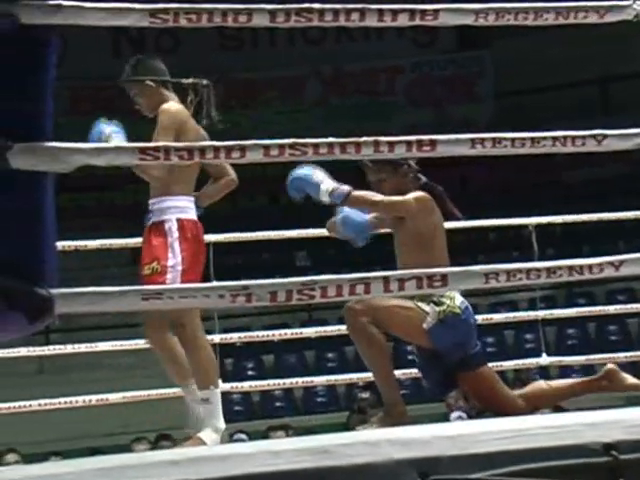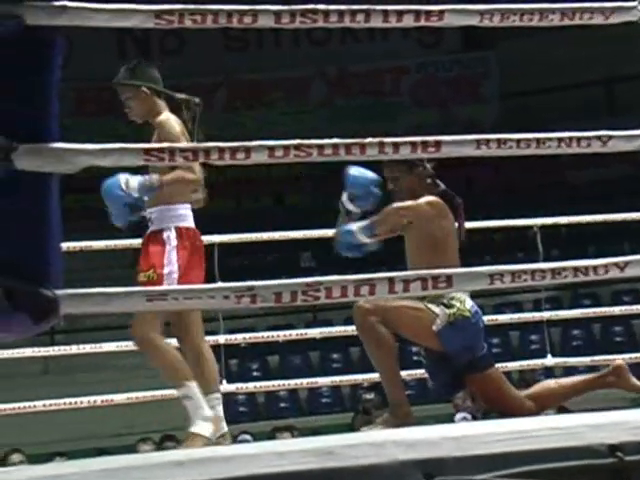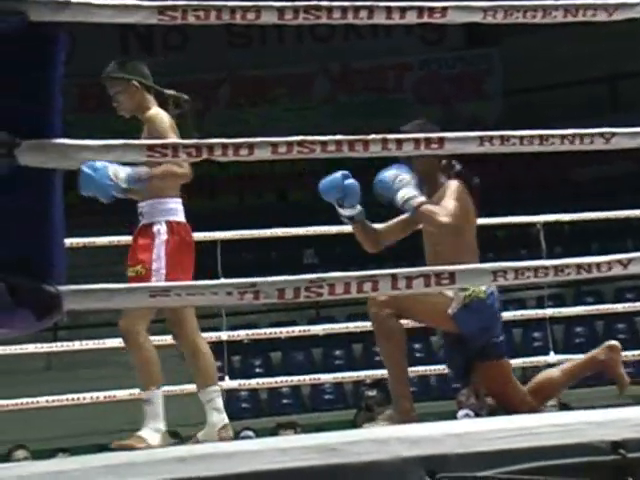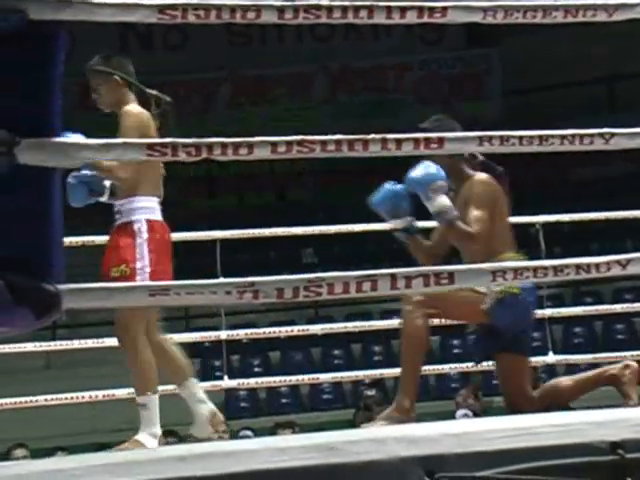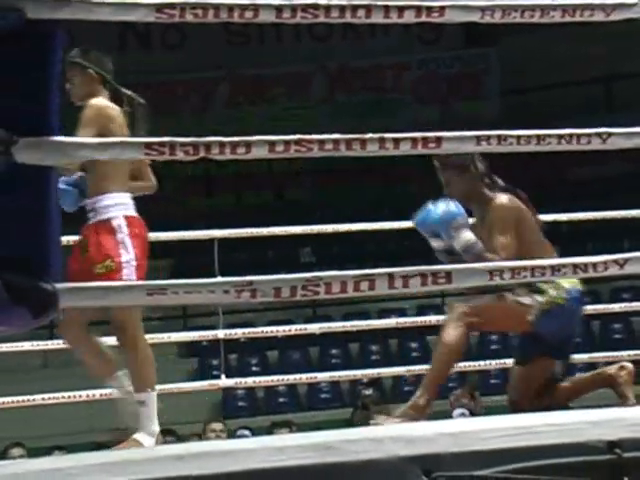
dt=0.2s
person 1, frame 1
left shoulder: (170, 113)
right shoulder: (193, 126)
left elbow: (154, 172)
right elbow: (228, 179)
left wrist: (117, 145)
left hip: (173, 229)
right hip: (172, 228)
left knee: (188, 329)
right knee: (156, 327)
left ankle: (211, 428)
right ankle: (205, 420)
person 1, frame 2
left shoulder: (167, 125)
right shoulder: (167, 130)
left elbow: (193, 177)
right elbow: (198, 196)
left wrist: (138, 186)
right wrist: (142, 203)
left hip: (173, 238)
right hip: (170, 239)
left knee: (145, 331)
right knee: (190, 338)
left ankle: (204, 418)
right ankle: (217, 427)
person 1, frame 3
left shoulder: (156, 119)
right shoulder: (153, 124)
left elbow: (182, 171)
left wrist: (126, 174)
right wrist: (118, 187)
left hip: (162, 232)
right hip: (160, 233)
left knee: (132, 326)
right knee: (187, 333)
left ankle: (153, 428)
right ankle: (217, 421)
person 1, frame 4
left shoulder: (132, 115)
right shoulder: (143, 121)
left elbow: (121, 172)
right wrist: (102, 190)
left hip: (141, 231)
right hip: (130, 232)
left knee: (134, 332)
right knee: (147, 334)
left ankle: (151, 432)
right ankle: (204, 412)
person 1, frame 5
left shoulder: (97, 109)
right shoulder: (116, 119)
left elbow: (70, 164)
right elbow: (149, 183)
right wrist: (92, 185)
left hip: (117, 229)
right hip: (99, 231)
left knee: (128, 329)
right knee: (70, 325)
left ankle: (148, 430)
right ankle: (132, 394)
person 2, frame 1
left shoulder: (418, 202)
right shoulder: (398, 214)
left elbow: (374, 202)
right elbow: (349, 223)
left wrist: (327, 188)
right wrist: (347, 222)
left hip: (442, 316)
right hip: (438, 320)
left knee: (357, 310)
right knee: (513, 405)
left ankle: (393, 410)
right ankle: (603, 381)
person 2, frame 2
left shoulder: (433, 204)
right shoulder: (420, 213)
left elbow: (401, 211)
right elbow: (349, 235)
left wrist: (360, 231)
right wrist: (352, 205)
left hip: (454, 316)
right hip: (451, 322)
left knee: (367, 310)
right knee: (523, 407)
left ankle: (400, 412)
right ankle: (608, 376)
person 2, frame 3
left shoulder: (453, 189)
right shoulder: (426, 203)
left elbow: (443, 225)
right elbow: (373, 243)
left wrist: (408, 198)
right wrist: (351, 212)
left hip: (470, 299)
right hip: (464, 306)
left knee: (382, 304)
right knee: (522, 403)
left ankle: (402, 410)
right ankle: (599, 359)
person 2, frame 4
left shoulder: (480, 184)
right shoulder: (459, 194)
left elbow: (476, 243)
right elbow: (431, 260)
left wrist: (439, 203)
right wrist: (401, 224)
left hip: (505, 293)
right hip: (501, 301)
left knee: (416, 304)
right knee: (524, 405)
left ankle: (402, 409)
right ankle: (613, 374)
person 2, frame 5
left shoulder: (502, 207)
right shoulder: (479, 220)
left wrist: (463, 239)
right wrist: (444, 246)
left hip: (554, 297)
right hip: (546, 304)
left knee: (461, 315)
right knee: (523, 402)
left ankle: (417, 407)
right ankle: (610, 377)
